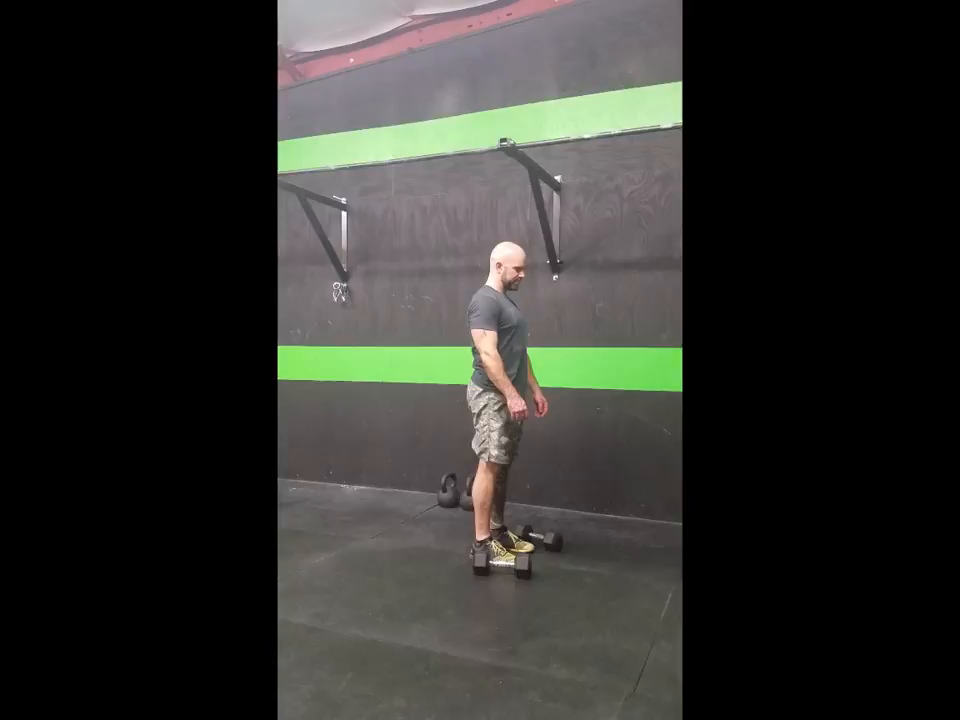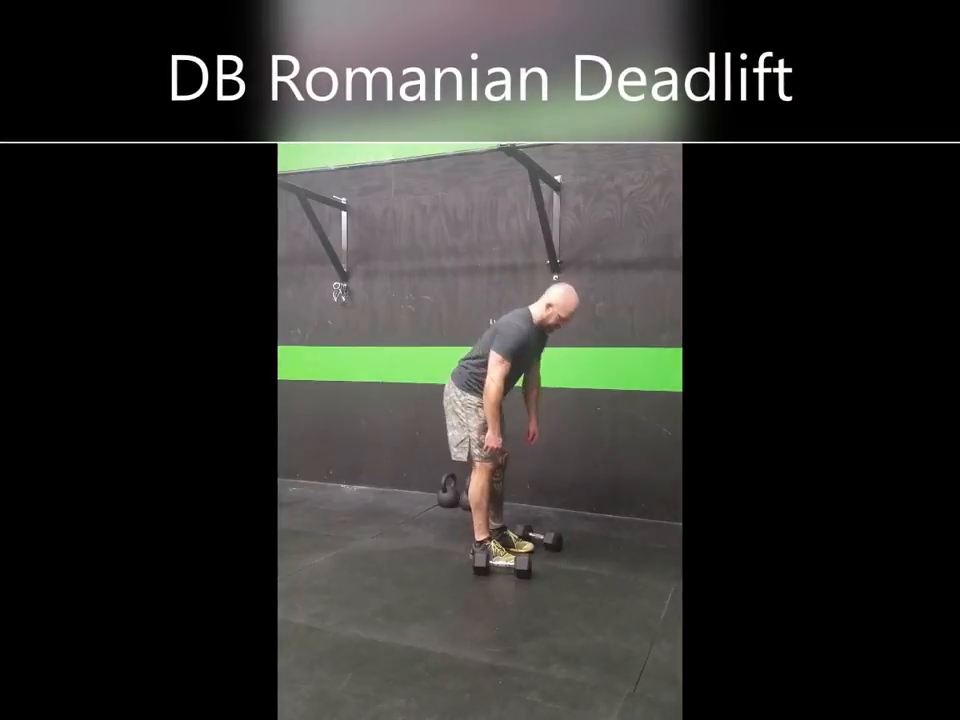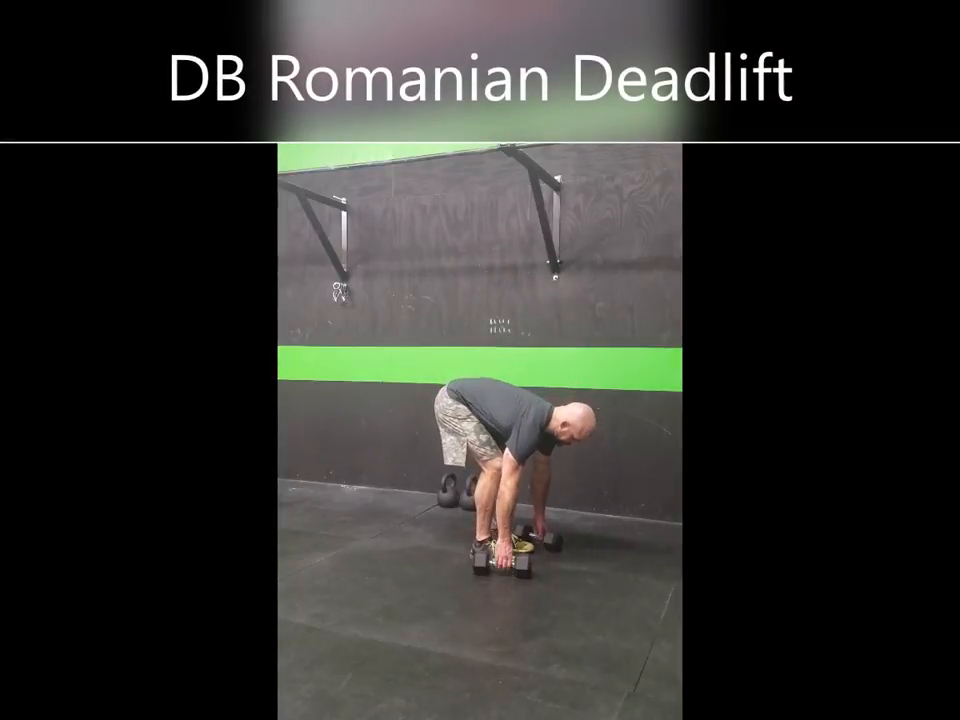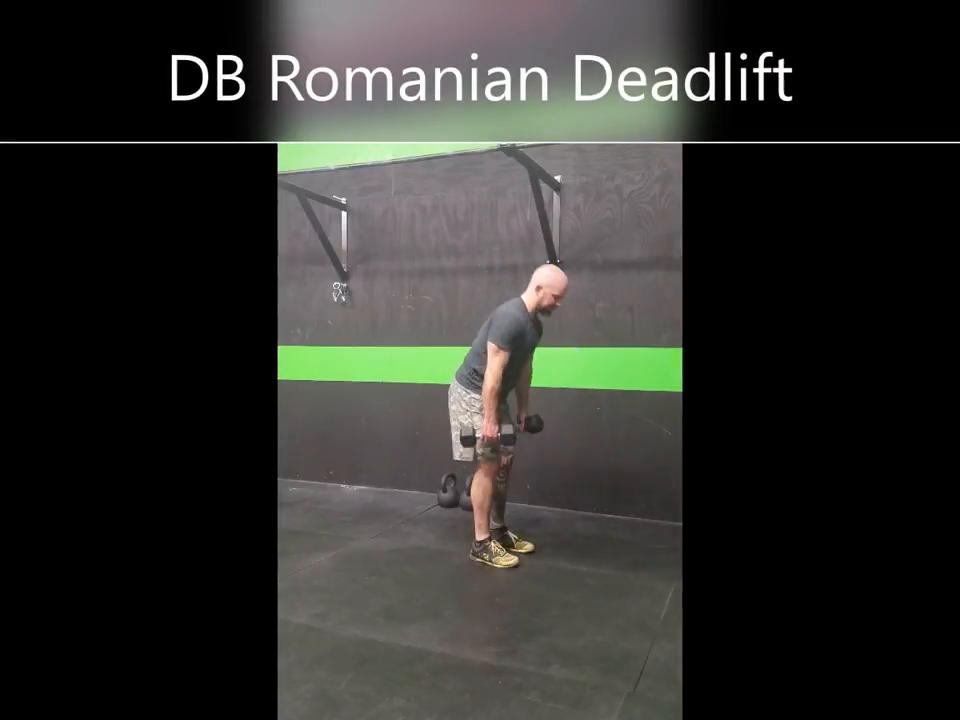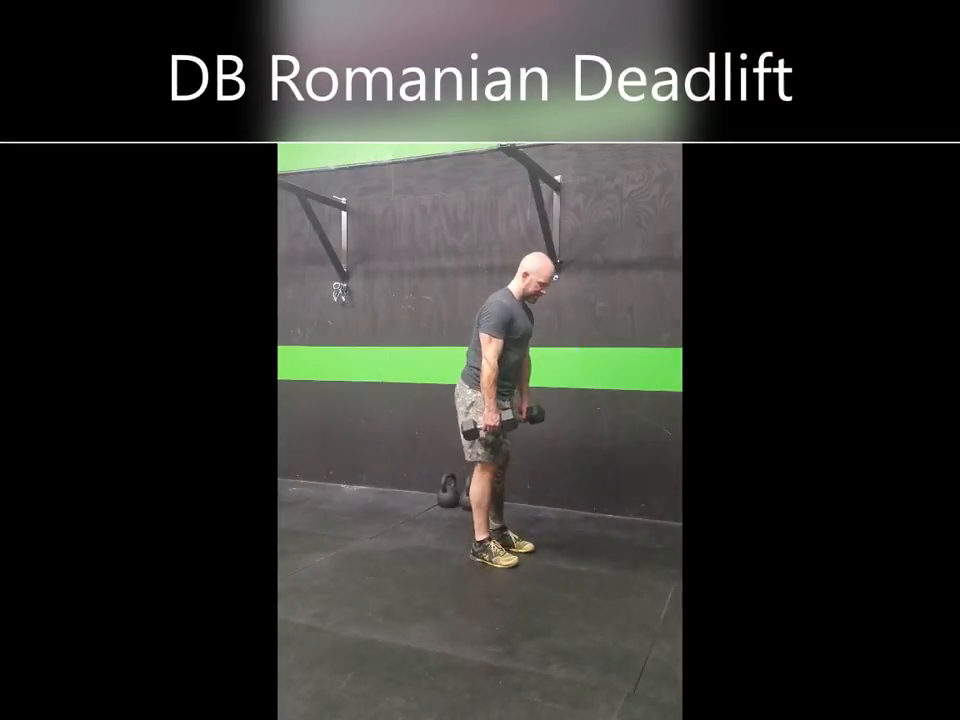
dt=1s
person 1, frame 1
left shoulder: (506, 302)
right shoulder: (485, 301)
right elbow: (488, 355)
left wrist: (534, 390)
right wrist: (513, 396)
left hip: (508, 396)
right hip: (492, 396)
left knee: (502, 466)
right knee: (489, 466)
left ankle: (498, 530)
right ankle: (482, 542)
person 1, frame 2
left shoulder: (538, 332)
right shoulder: (516, 328)
left elbow: (531, 377)
right elbow: (494, 380)
left wrist: (533, 419)
right wrist: (493, 431)
left hip: (483, 394)
right hip: (466, 393)
left knee: (497, 462)
right knee: (484, 463)
left ankle: (497, 530)
right ankle: (481, 542)
person 1, frame 3
left shoulder: (548, 422)
right shoulder: (529, 427)
left elbow: (542, 472)
right elbow: (508, 485)
left wrist: (539, 516)
right wrist: (504, 540)
left hip: (472, 400)
right hip: (453, 403)
left knee: (506, 466)
right knee: (495, 466)
left ankle: (496, 531)
right ankle: (483, 543)
person 1, frame 4
left shoulder: (534, 323)
right shoulder: (510, 317)
left elbow: (524, 369)
right elbow: (493, 372)
left wrist: (523, 410)
right wrist: (489, 420)
left hip: (493, 396)
right hip: (472, 393)
left knee: (503, 463)
right knee: (487, 466)
left ankle: (499, 530)
right ankle: (482, 543)
person 1, frame 5
left shoulder: (524, 311)
right shoulder: (499, 306)
left elbow: (523, 359)
right elbow: (489, 361)
left wrist: (524, 399)
right wrist: (489, 409)
left hip: (502, 395)
right hip: (477, 394)
left knee: (500, 463)
right knee: (485, 465)
left ankle: (498, 530)
right ankle: (481, 543)
